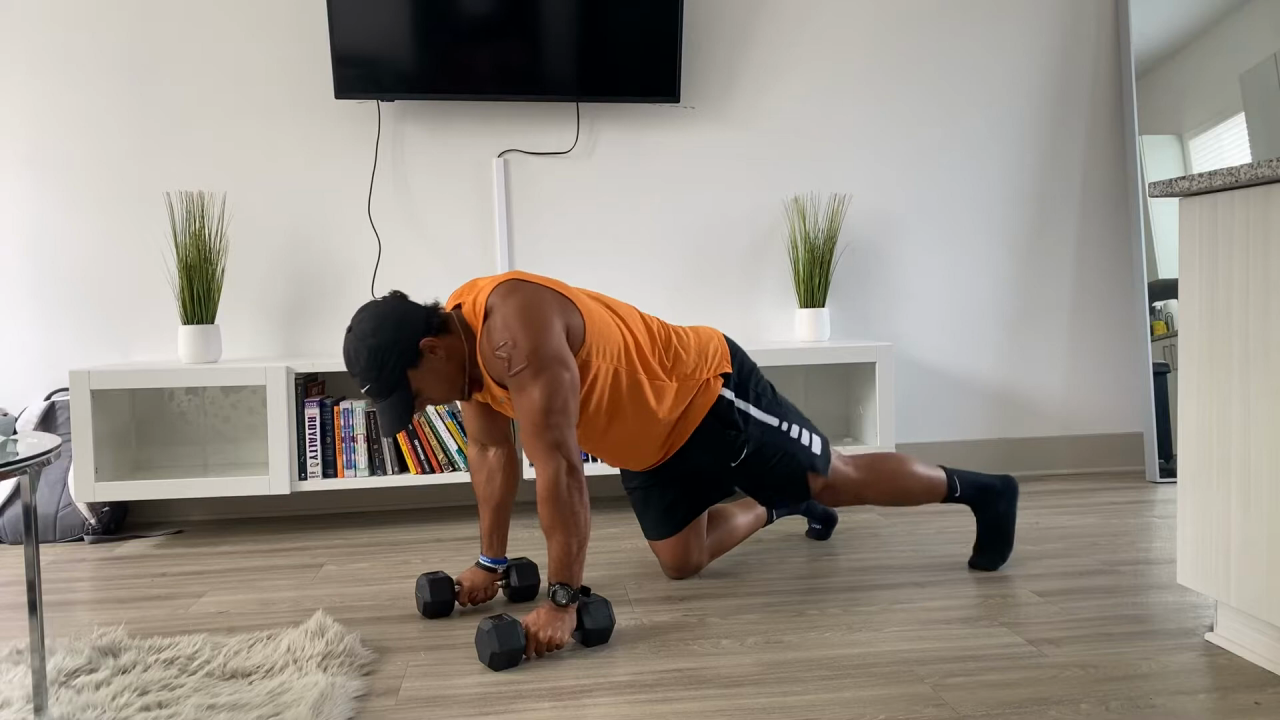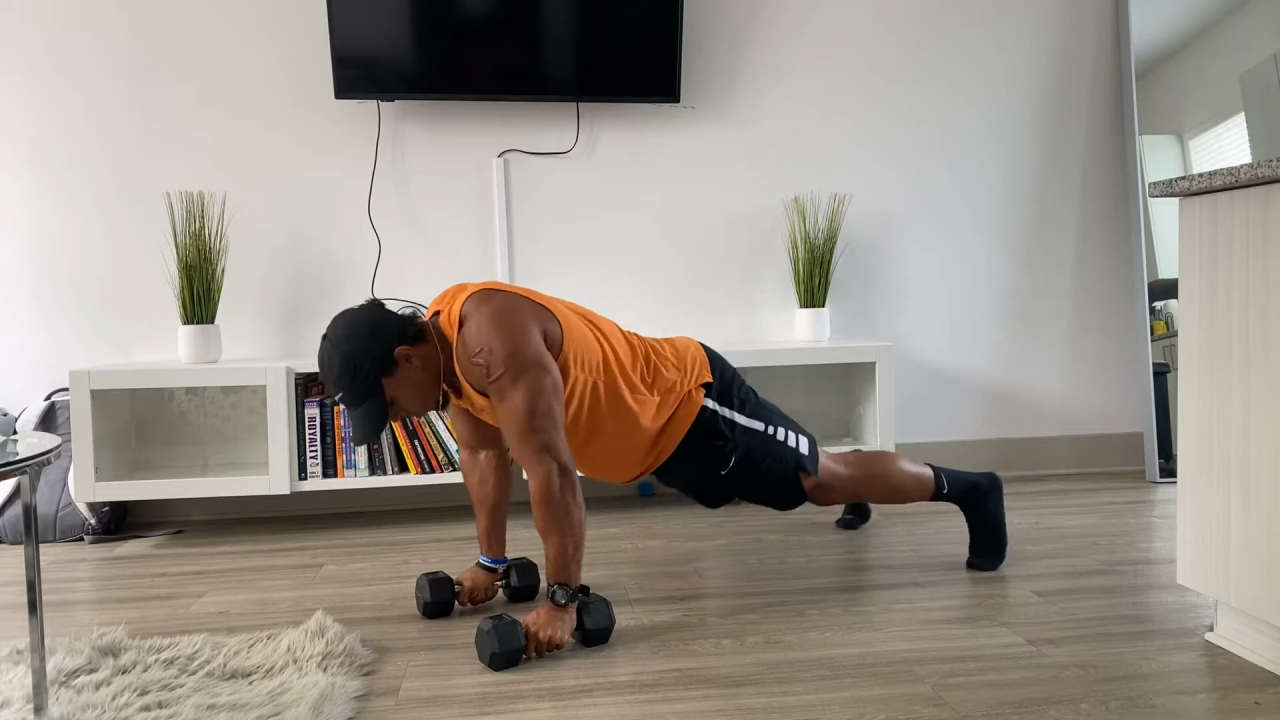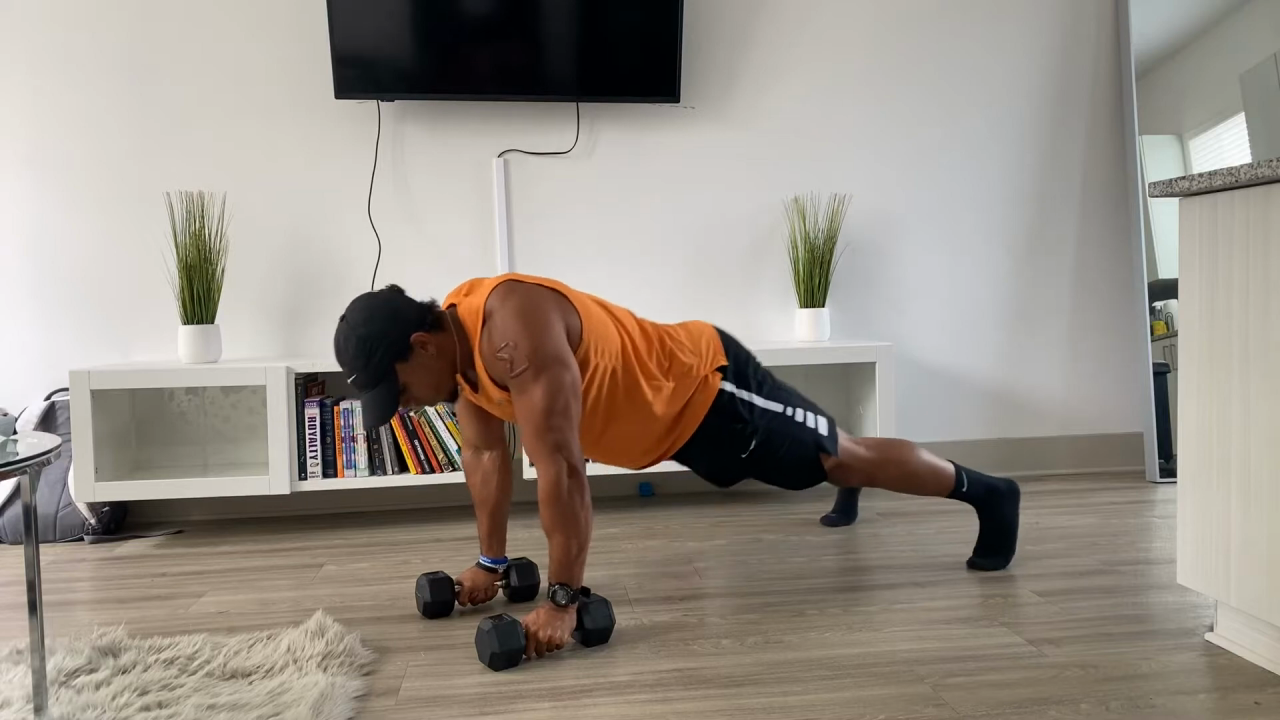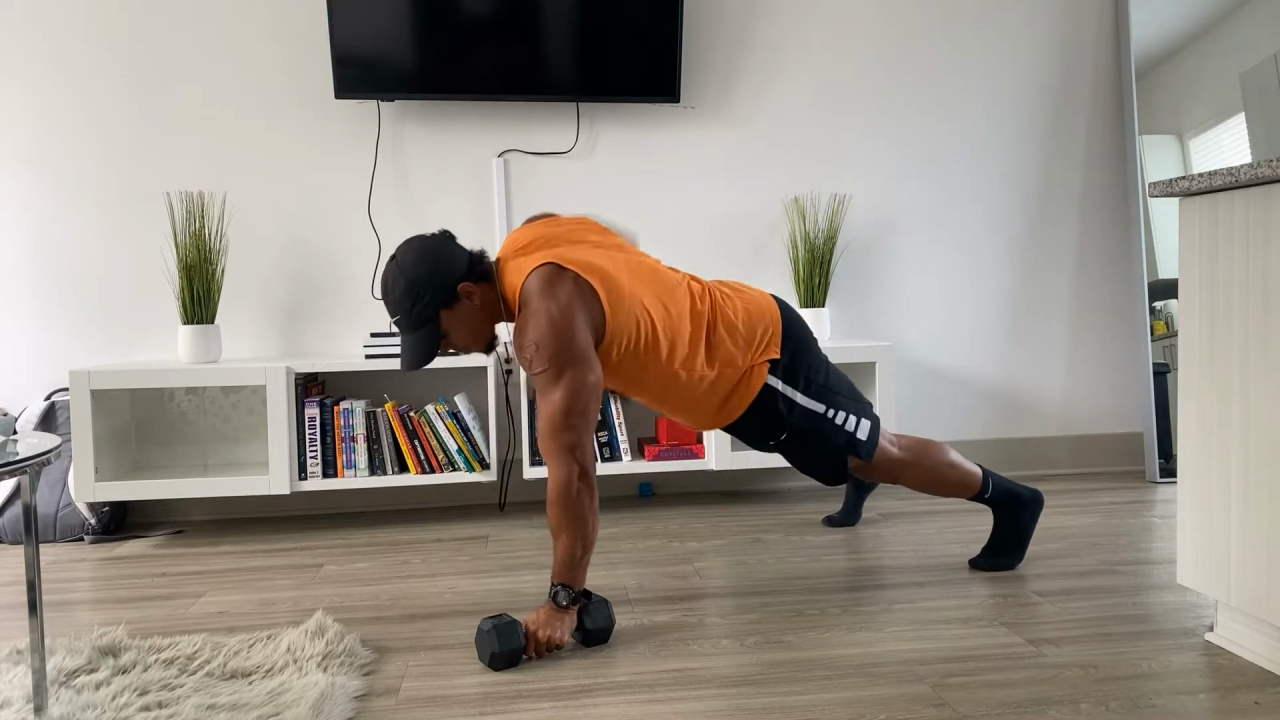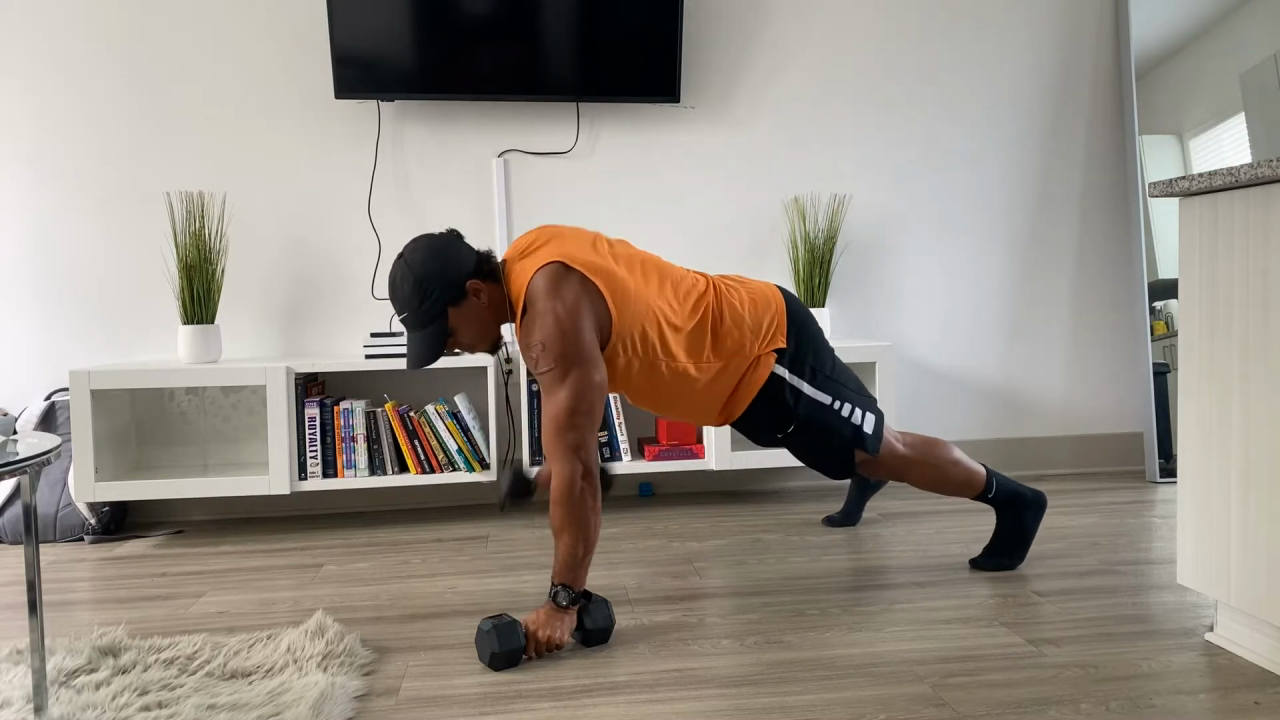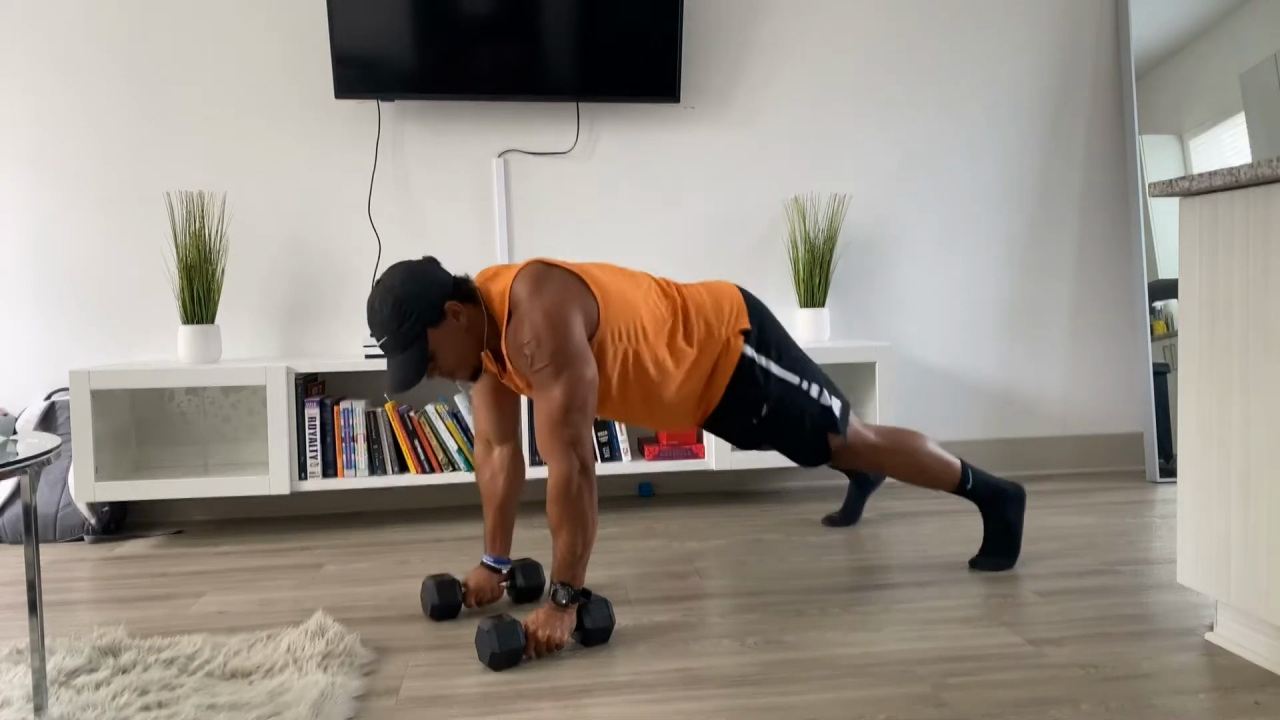
dt=0.5s
person 1, frame 1
left shoulder: (514, 328)
right shoulder: (461, 336)
left elbow: (559, 468)
right elbow: (492, 450)
left wrist: (562, 600)
right wrist: (489, 561)
left hip: (708, 389)
right hip: (652, 432)
left knee: (836, 479)
right knee: (681, 562)
left ankle: (980, 491)
right ankle: (780, 505)
person 1, frame 2
left shoulder: (491, 338)
right shoulder: (443, 340)
left elbow: (552, 471)
right elbow: (483, 453)
left wrist: (561, 600)
right wrist: (490, 561)
left hip: (690, 402)
right hip: (657, 424)
left knee: (821, 478)
left ankle: (967, 489)
right ankle: (839, 492)
person 1, frame 3
left shoulder: (514, 330)
right shoulder: (457, 335)
left elbow: (561, 468)
right elbow: (485, 451)
left wrist: (561, 600)
right wrist: (490, 561)
left hip: (707, 384)
right hip: (672, 409)
left knee: (843, 456)
left ankle: (986, 492)
right ankle: (846, 486)
person 1, frame 4
left shoulder: (546, 316)
right shoulder: (529, 236)
left elbow: (571, 470)
right elbow: (611, 243)
left wrist: (562, 603)
left hip: (759, 363)
right hip: (736, 332)
left knee: (876, 455)
left ankle: (1010, 501)
right ankle: (862, 485)
person 1, frame 5
left shoulder: (550, 313)
right shoulder: (529, 249)
left elbow: (575, 470)
left wrist: (563, 601)
left hip: (766, 351)
right hip: (743, 328)
left knee: (879, 452)
left ankle: (1014, 500)
right ankle: (867, 481)
person 1, frame 6
left shoulder: (539, 320)
right shoulder: (484, 328)
left elbow: (572, 467)
right elbow: (497, 447)
left wrist: (562, 600)
right wrist: (495, 561)
left hip: (733, 344)
right hip: (695, 377)
left knee: (848, 439)
right knee: (792, 442)
left ankle: (993, 495)
right ankle: (864, 479)
